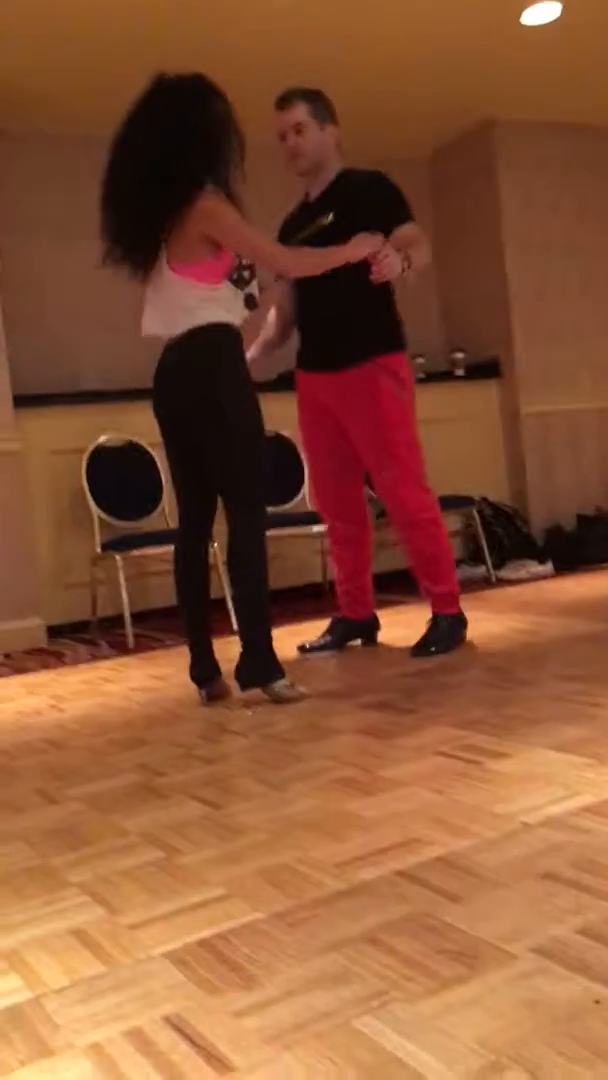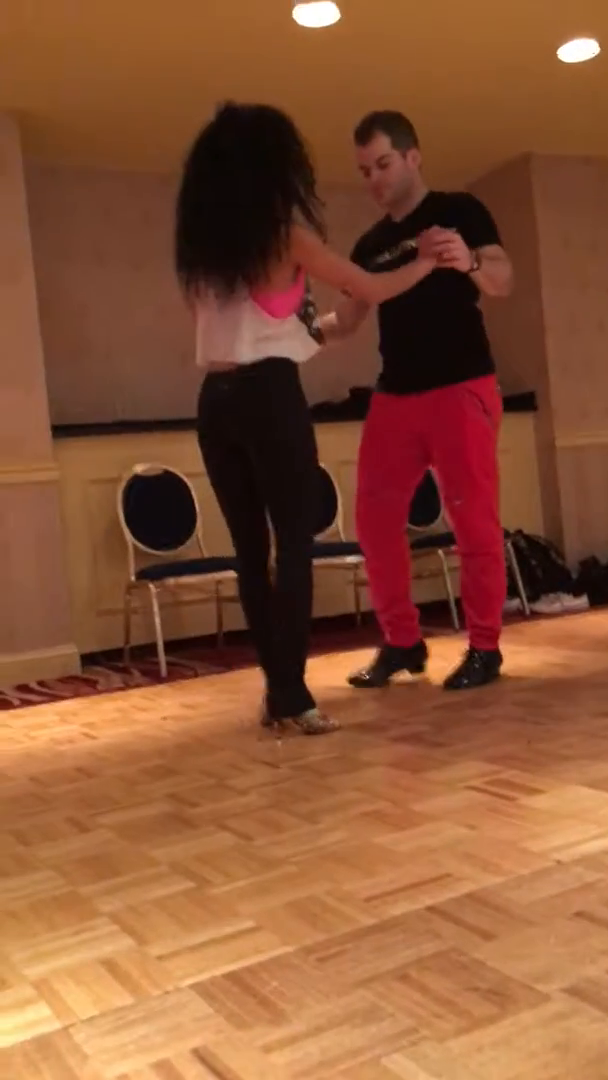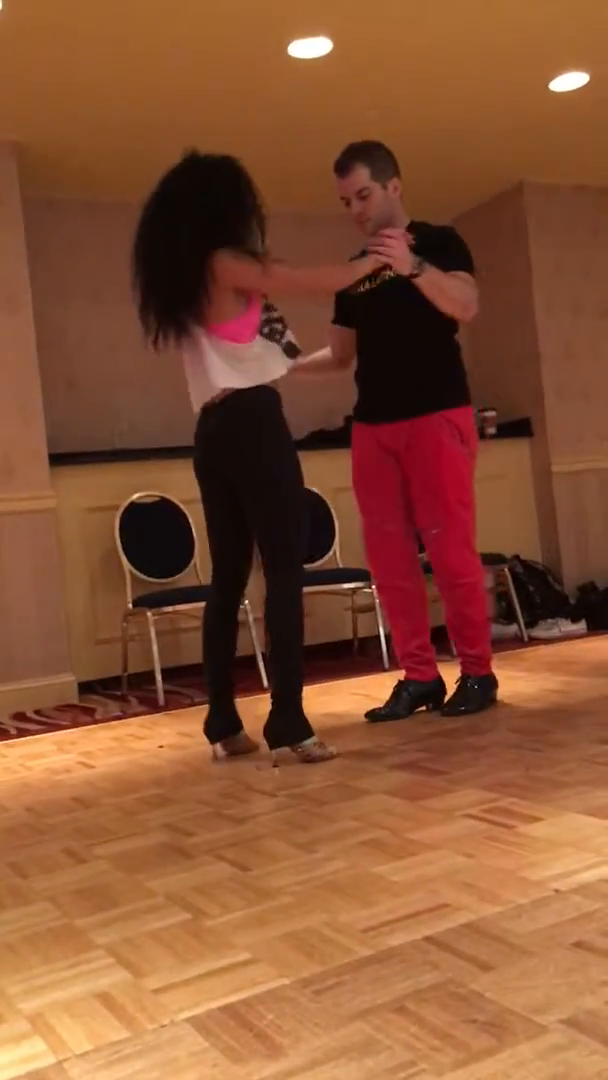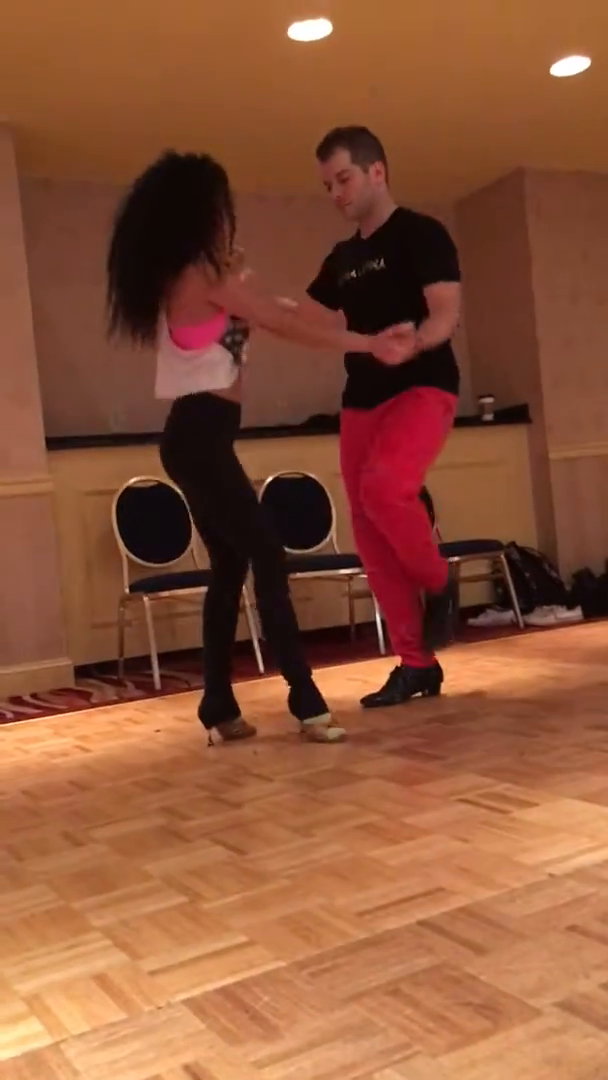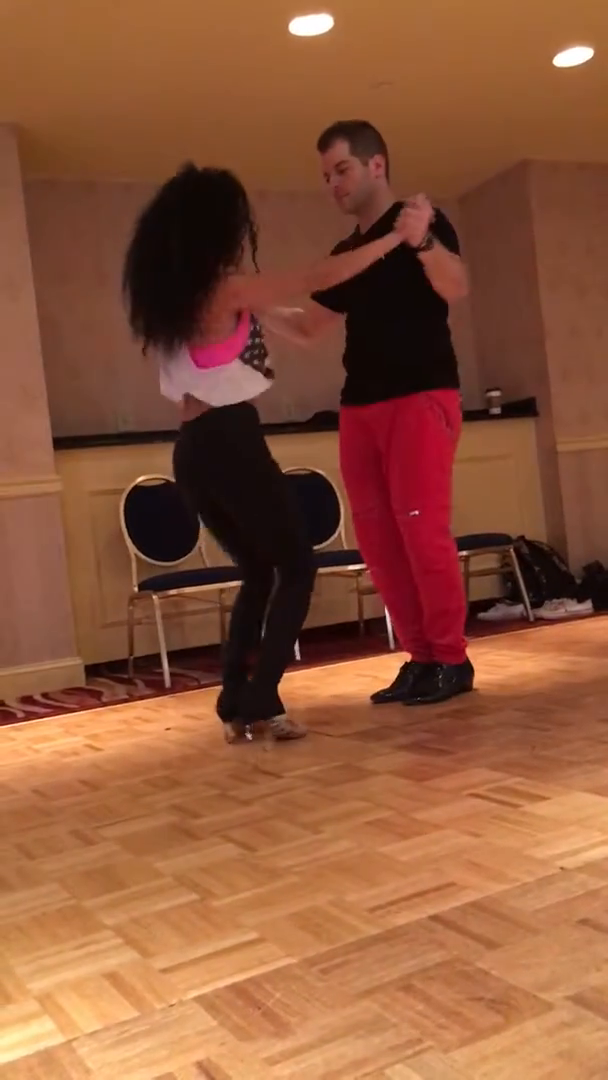
dt=0.5s
person 1, frame 1
left shoulder: (151, 212)
right shoulder: (203, 203)
right elbow: (286, 263)
right wrist: (353, 250)
left hip: (172, 372)
right hip: (211, 364)
left knee: (193, 520)
right knee: (245, 511)
left ankle: (203, 667)
right ankle: (258, 662)
person 1, frame 2
left shoulder: (205, 241)
right shoulder: (287, 231)
right elbow: (371, 290)
right wrist: (426, 262)
left hip: (215, 401)
right hip: (268, 394)
left knee: (250, 549)
right knee: (293, 544)
left ankle: (277, 687)
right ankle: (291, 693)
person 1, frame 3
left shoulder: (184, 278)
right shoulder: (226, 263)
right elbow: (319, 281)
right wrist: (380, 256)
left hip: (214, 433)
right hip: (253, 425)
left knee: (228, 578)
right knee: (284, 571)
left ankle: (222, 721)
right ankle: (288, 721)
person 1, frame 4
left shoulder: (173, 276)
right shoulder: (200, 273)
right elbow: (285, 324)
left wrist: (236, 279)
right wrist: (371, 343)
left hip: (194, 432)
right hip: (200, 434)
left knee: (229, 565)
right knee: (267, 559)
left ankle: (219, 708)
right ankle: (305, 698)
person 1, frame 5
left shoulder: (178, 291)
right shoulder: (226, 285)
right elbow: (322, 277)
right wrist: (398, 236)
left hip: (194, 450)
right hip: (228, 444)
left knee: (258, 571)
right knee: (297, 566)
left ankle: (237, 699)
right ankle: (261, 699)
person 2, frame 1
left shoulder: (369, 189)
right shoulder: (292, 225)
left elbow: (418, 248)
left wrist: (399, 260)
right wrist: (253, 353)
left hip: (373, 364)
right hip: (315, 374)
left knee: (402, 488)
right knee: (336, 499)
left ankle: (447, 612)
right ankle: (355, 614)
person 2, frame 2
left shoulder: (460, 211)
right shoulder: (370, 245)
left elbow: (502, 280)
right elbow: (345, 321)
left wrist: (471, 263)
left hip: (461, 387)
right hip: (394, 394)
left knee: (473, 518)
right knee: (375, 513)
left ankle: (484, 646)
right ankle: (401, 640)
person 2, frame 3
left shoulder: (439, 242)
right shoulder: (353, 275)
left elbow: (465, 305)
right elbow: (341, 351)
left wrist: (413, 267)
left hip: (437, 415)
right hip: (372, 424)
left knee: (449, 545)
right knee: (388, 553)
left ankle: (478, 673)
right ankle: (420, 676)
person 2, frame 4
left shoulder: (423, 234)
right shoulder: (341, 257)
left elbow: (446, 315)
right elbow: (306, 317)
left wrist: (412, 344)
left hip: (421, 391)
right hip: (361, 406)
left knee: (384, 486)
right knee: (373, 540)
left ankle: (436, 583)
right ankle: (415, 662)
person 2, frame 5
left shoulder: (421, 221)
right shoulder: (344, 252)
left elbow: (456, 287)
right elbow: (311, 324)
left wrist: (424, 242)
left hip: (422, 396)
right hip: (360, 406)
left knee: (421, 528)
right knee: (376, 534)
left ankle: (450, 660)
right ankle: (418, 656)
